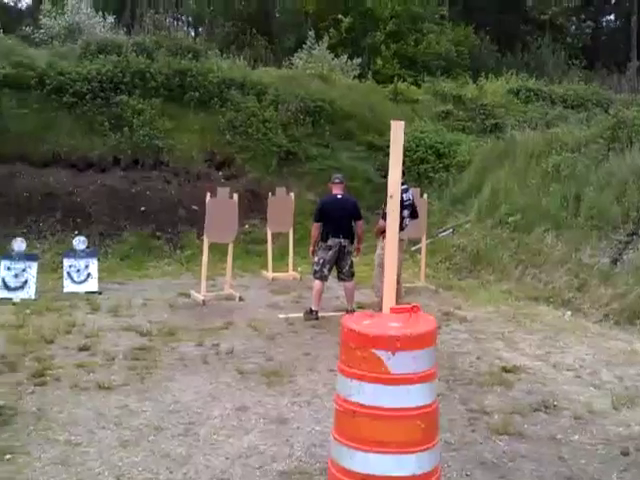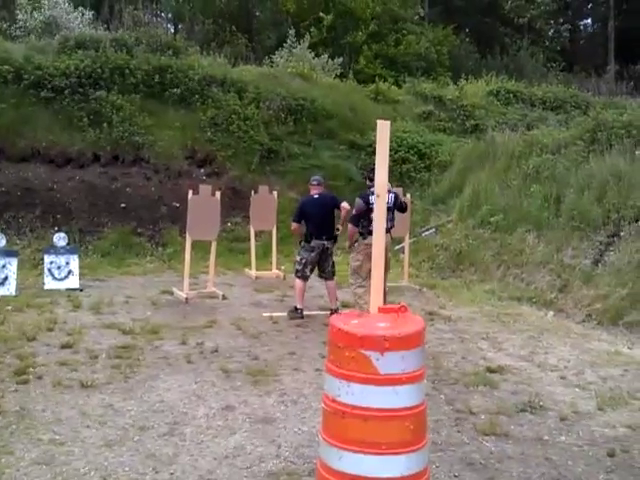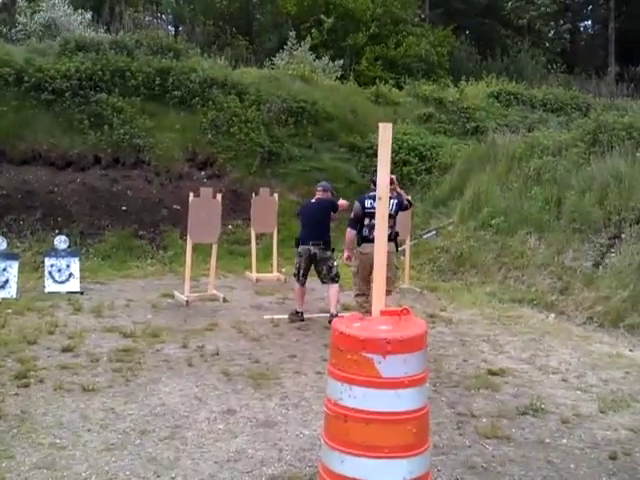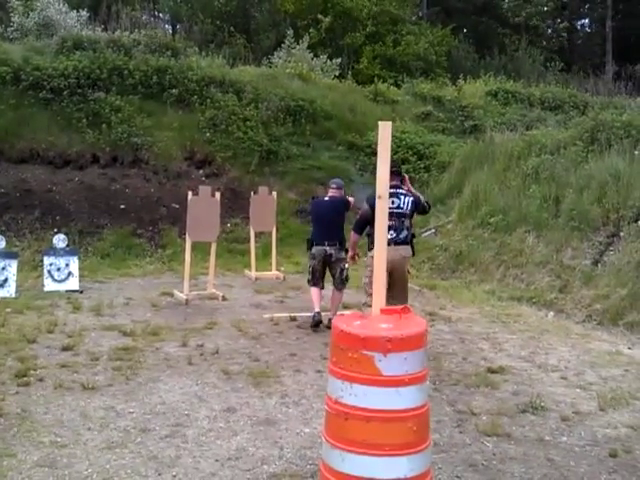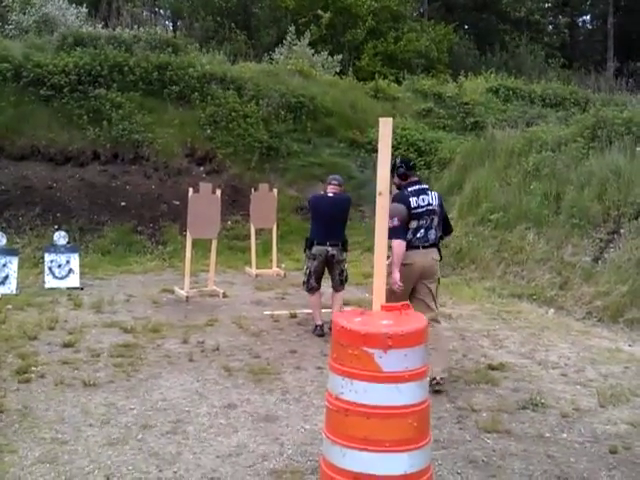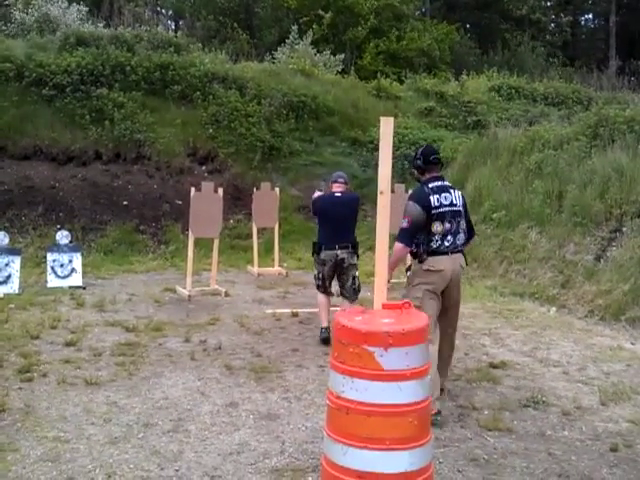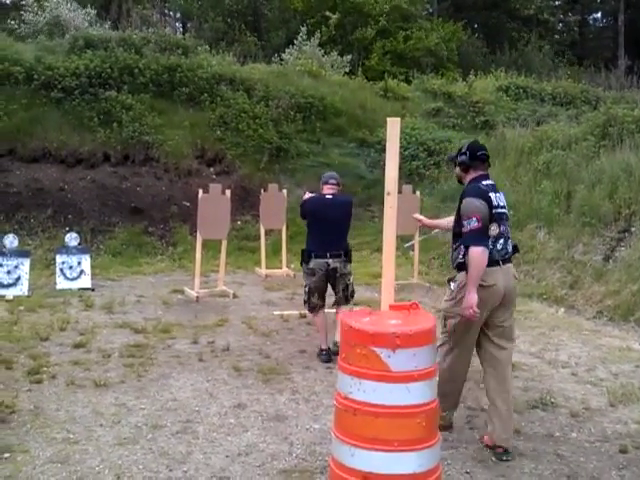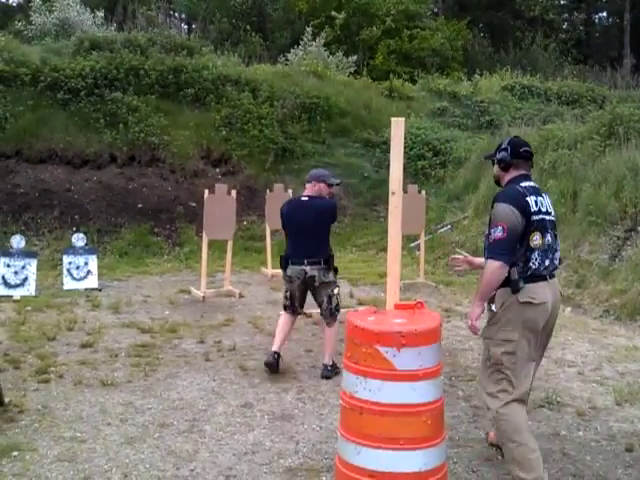
dt=0.5s
person 1, frame 1
right shoulder: (408, 193)
left elbow: (385, 220)
right elbow: (415, 215)
left wrist: (377, 231)
right hip: (400, 238)
left knee: (382, 278)
right knee: (395, 277)
person 1, frame 2
left shoulder: (364, 196)
right shoulder: (392, 195)
left elbow: (353, 222)
right elbow: (404, 208)
left wrist: (350, 240)
left hip: (366, 241)
right hip: (385, 240)
left knee: (358, 280)
person 1, frame 3
left shoulder: (363, 200)
right shoulder: (395, 200)
left elbow: (352, 227)
right elbow: (408, 204)
left wrist: (347, 250)
right wrist: (397, 189)
left hip: (366, 248)
right hip: (388, 249)
left knee: (362, 290)
right knee: (388, 290)
person 1, frame 4
left shoulder: (373, 199)
right shoulder: (411, 199)
left elbow: (358, 228)
right elbow: (426, 207)
left wrist: (352, 249)
right wrist: (410, 188)
right hip: (402, 252)
left knee: (373, 299)
right knee: (398, 299)
person 1, frame 5
left shoulder: (400, 199)
right shoulder: (434, 196)
left elbow: (398, 237)
right elbow: (446, 229)
left wrist: (395, 270)
left hip: (408, 258)
right hip: (431, 258)
right knee: (429, 316)
right ankle: (437, 375)
person 1, frame 6
left shoulder: (419, 197)
right shoulder: (457, 194)
left elbow: (404, 240)
right elbow: (468, 234)
left wrist: (387, 271)
left hip: (429, 267)
right hip: (455, 264)
right knee: (446, 330)
left ankle: (428, 402)
right ankle: (438, 384)
person 1, frame 7
left shoulder: (472, 194)
right shoulder: (495, 193)
left elbow: (477, 246)
left wrist: (470, 291)
right wrist: (431, 223)
left hip: (481, 280)
right hip: (505, 277)
left knee: (453, 351)
right knee: (498, 358)
left ankle: (442, 416)
right ankle: (500, 437)
person 1, frame 8
left shoulder: (508, 199)
right shoulder: (542, 198)
left elbow: (500, 259)
left wrist: (477, 303)
right wrist: (477, 262)
left hip: (521, 299)
right hip: (548, 292)
left knee: (501, 389)
right knee: (518, 378)
right ankle: (507, 437)
person 2, frame 1
left shoulder: (324, 202)
right shoulder: (352, 202)
left elbow: (316, 226)
right elbow: (359, 224)
left wrist: (312, 245)
right wrist: (358, 243)
left hip: (328, 243)
right hip: (346, 242)
left knee: (319, 277)
right knee: (348, 278)
left ankle: (314, 310)
right ankle: (350, 310)
person 2, frame 2
left shoulder: (304, 203)
right shoulder: (330, 198)
left elbow: (294, 227)
right elbow: (346, 208)
left wrist: (302, 236)
right wrist: (341, 224)
left hip: (311, 243)
right hip: (328, 242)
left knee: (300, 276)
right knee: (329, 277)
left ankle: (298, 309)
right ankle: (334, 309)
person 2, frame 3
left shoulder: (303, 208)
right shoulder: (328, 203)
right elbow: (344, 205)
right wrist: (340, 203)
left hip: (303, 247)
right hip: (322, 249)
left knee: (300, 281)
right knee: (332, 281)
left ankle: (298, 313)
right ankle: (333, 314)
person 2, frame 4
left shoulder: (315, 203)
right shoulder: (341, 202)
right elbow: (351, 202)
left hip: (316, 248)
right hip: (336, 249)
left knee: (315, 284)
right knee: (339, 285)
left ankle: (316, 313)
right ankle: (332, 318)
person 2, frame 5
left shoulder: (314, 200)
right shoulder: (346, 200)
left hip: (316, 248)
right hip: (337, 249)
left knee: (313, 288)
right knee: (338, 287)
left ankle: (318, 325)
person 2, frame 6
left shoulder: (319, 201)
right shoulder: (354, 199)
left hip: (325, 253)
right hip: (347, 253)
left knee: (323, 291)
right knee: (349, 296)
left ankle: (325, 328)
person 2, frame 7
left shoulder: (309, 203)
right shoulder: (347, 202)
left hip: (314, 262)
right hip: (339, 261)
left knee: (316, 307)
right knee: (343, 301)
left ankle: (324, 349)
right ankle: (339, 341)
person 2, frame 8
left shoulder: (287, 207)
right shoulder: (329, 206)
left hip: (293, 268)
right hip: (321, 269)
left knee: (290, 312)
right knee: (330, 318)
left ankle: (274, 354)
right ankle: (328, 365)
